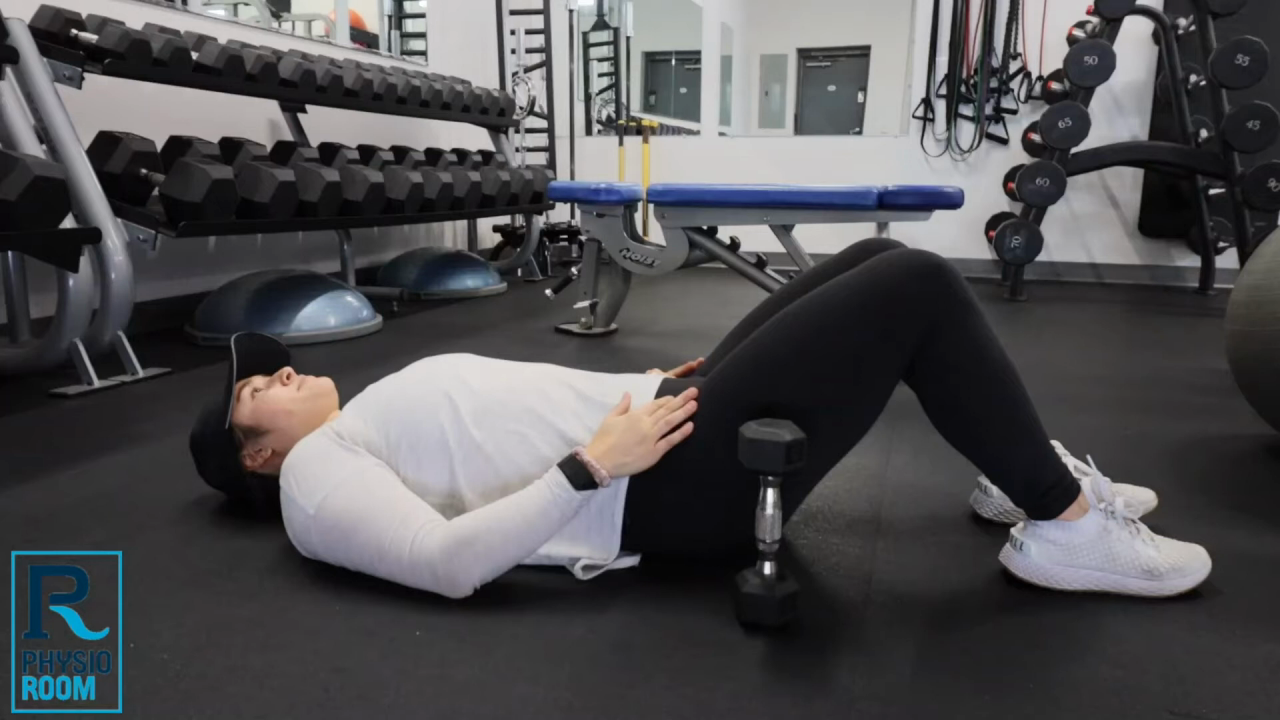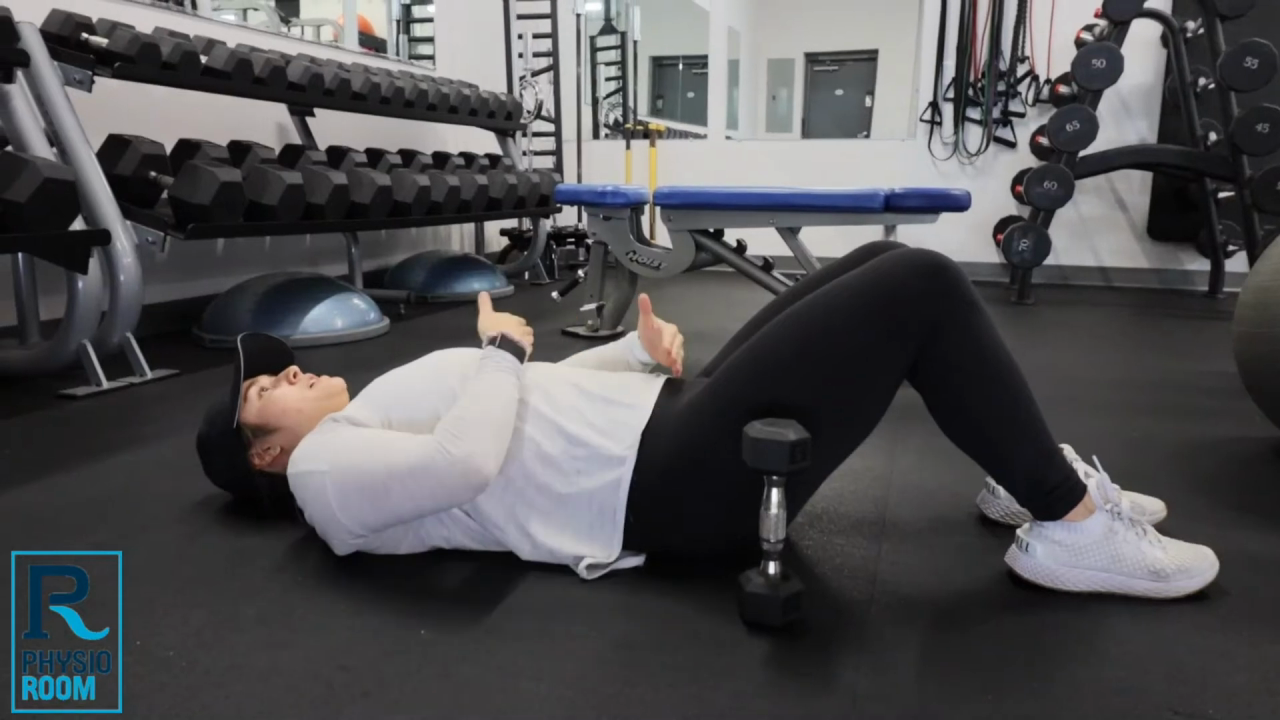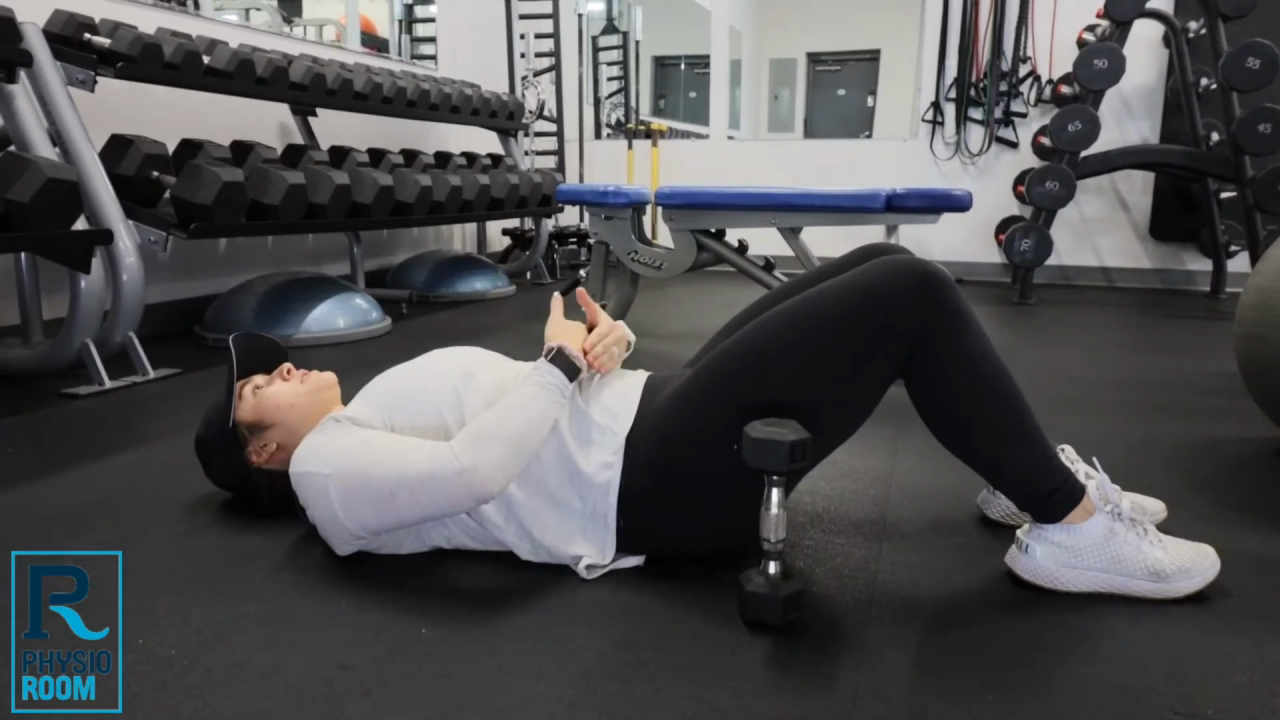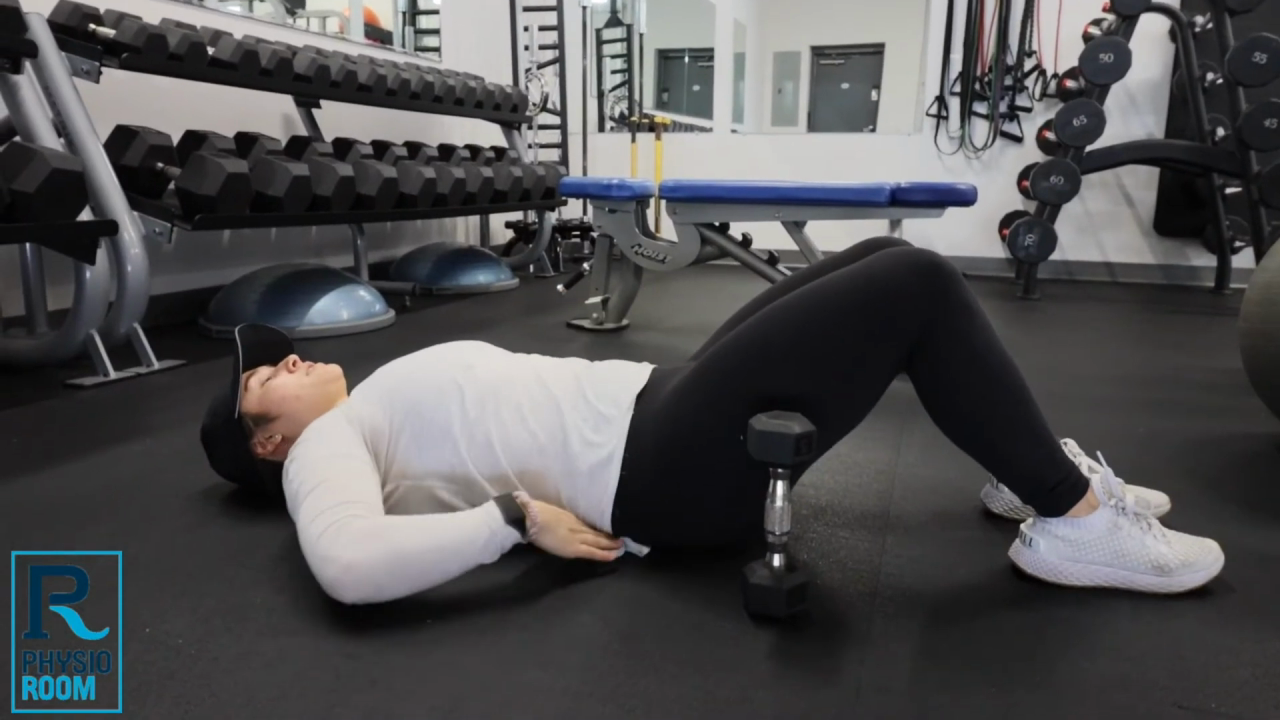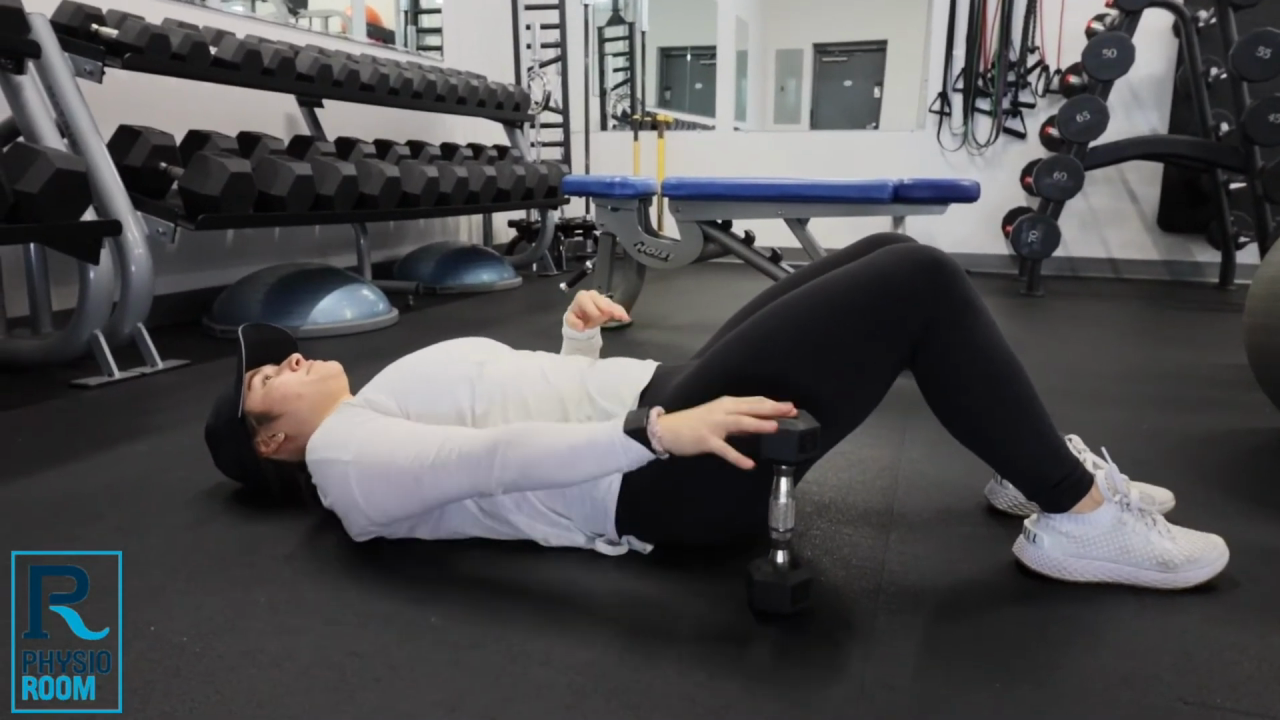
dt=1s
person 1, frame 1
left shoulder: (370, 427)
right shoulder: (317, 477)
right elbow: (449, 561)
left wrist: (653, 381)
right wrist: (591, 467)
left hip: (656, 421)
right hip: (674, 488)
left knee: (884, 263)
right knee: (917, 287)
left ankle: (1026, 473)
right ankle: (1065, 526)
person 1, frame 2
left shoulder: (369, 420)
right shoulder: (327, 470)
right elbow: (467, 461)
left wrist: (641, 345)
right wrist: (500, 347)
left hip: (664, 421)
right hip: (677, 487)
left knee: (891, 266)
right knee: (923, 287)
left ankle: (1031, 478)
right ankle: (1070, 527)
person 1, frame 3
left shoulder: (369, 420)
right shoulder: (328, 470)
right elbow: (476, 468)
left wrist: (601, 344)
right wrist: (560, 359)
left hip: (652, 420)
right hip: (660, 486)
left knee: (886, 269)
right knee: (911, 298)
left ankle: (1031, 478)
right ankle: (1071, 528)
person 1, frame 4
left shoulder: (379, 412)
right shoulder: (326, 452)
right elbow: (357, 568)
right wrist: (518, 513)
left hip: (656, 407)
right hip: (667, 475)
left knee: (890, 262)
right knee: (918, 285)
left ankle: (1035, 471)
right ankle: (1075, 522)
person 1, frame 5
left shoulder: (385, 407)
right shoulder: (346, 456)
right elbow: (498, 459)
left wrist: (574, 333)
right wrist: (660, 433)
left hip: (663, 400)
right hip: (669, 483)
left knee: (894, 258)
right knee: (921, 283)
left ankle: (1036, 467)
right ankle: (1079, 516)
